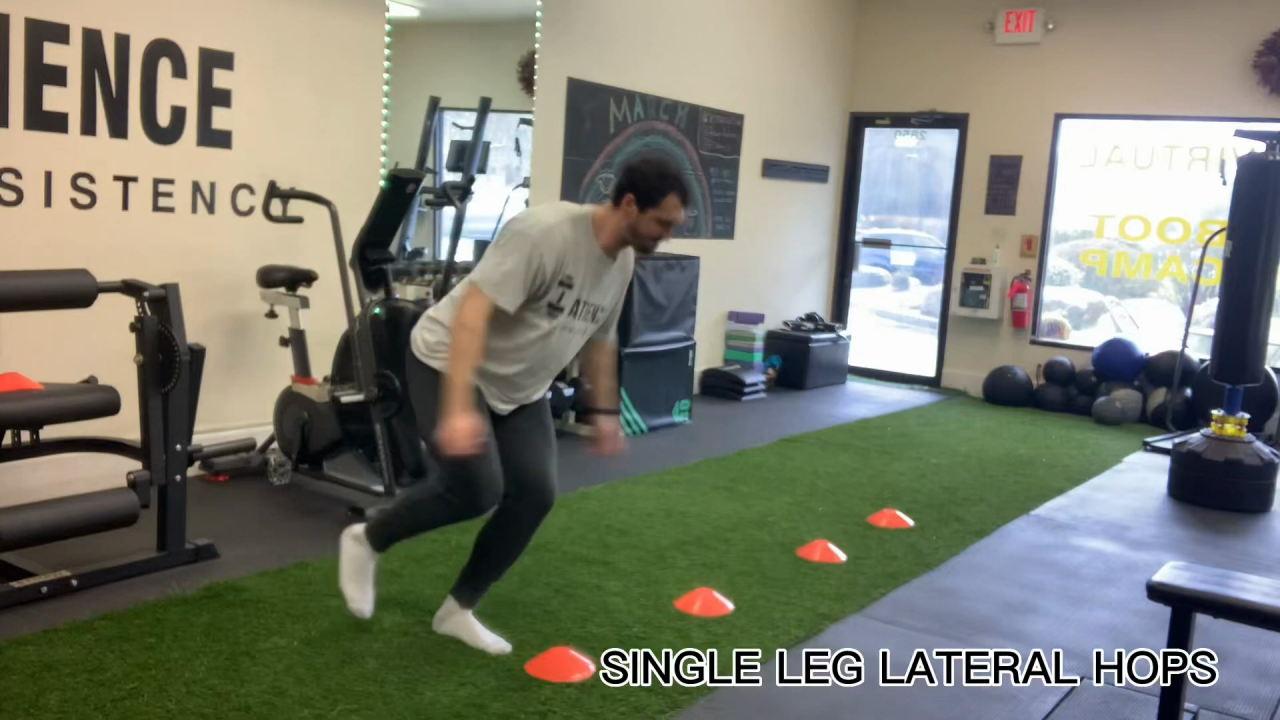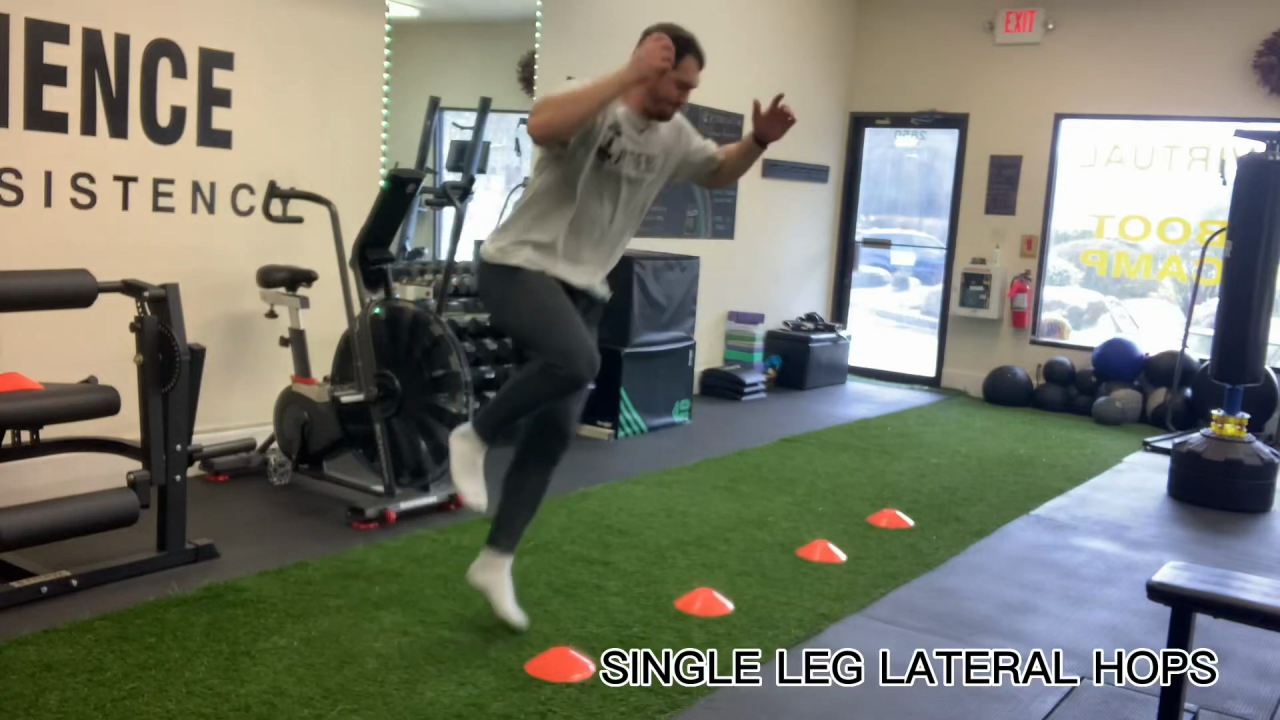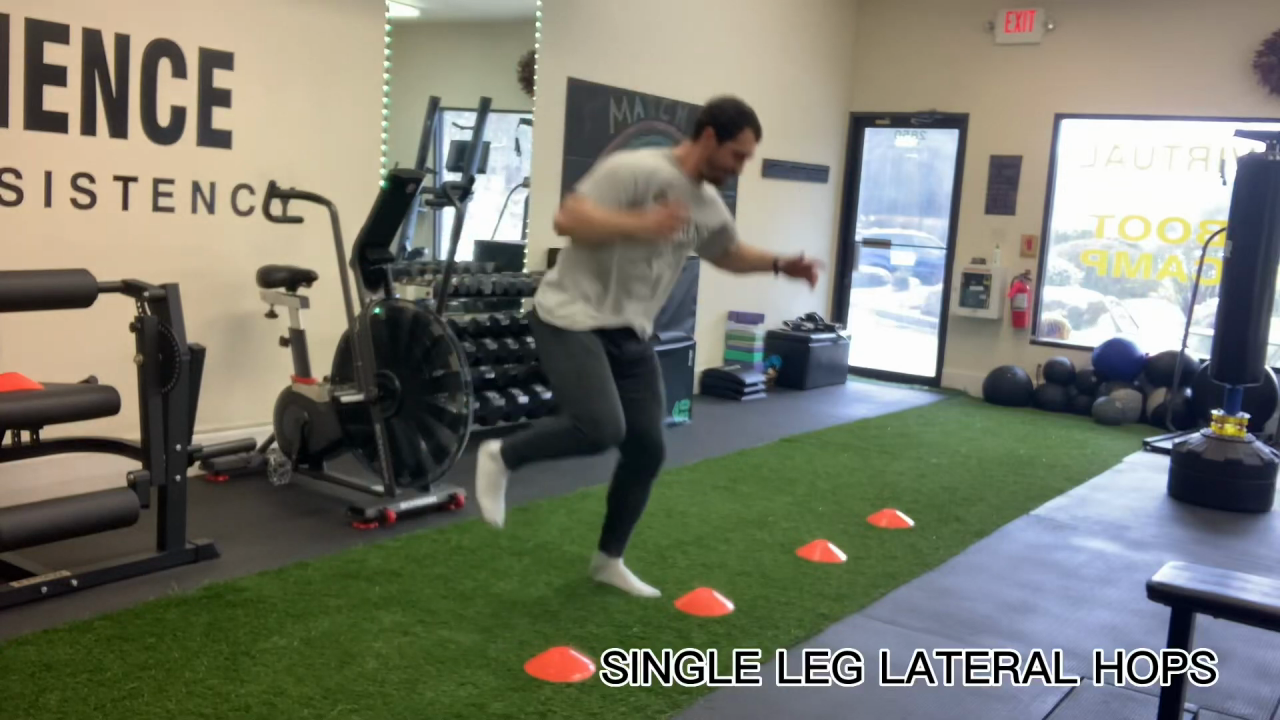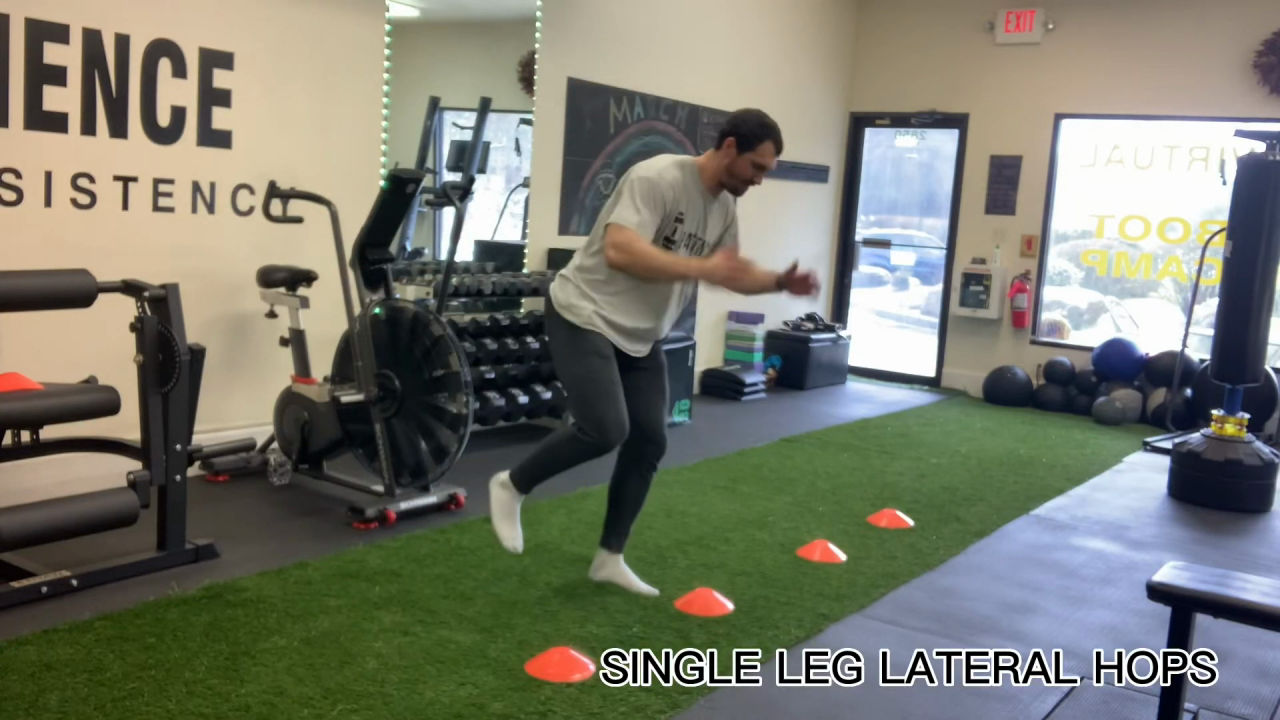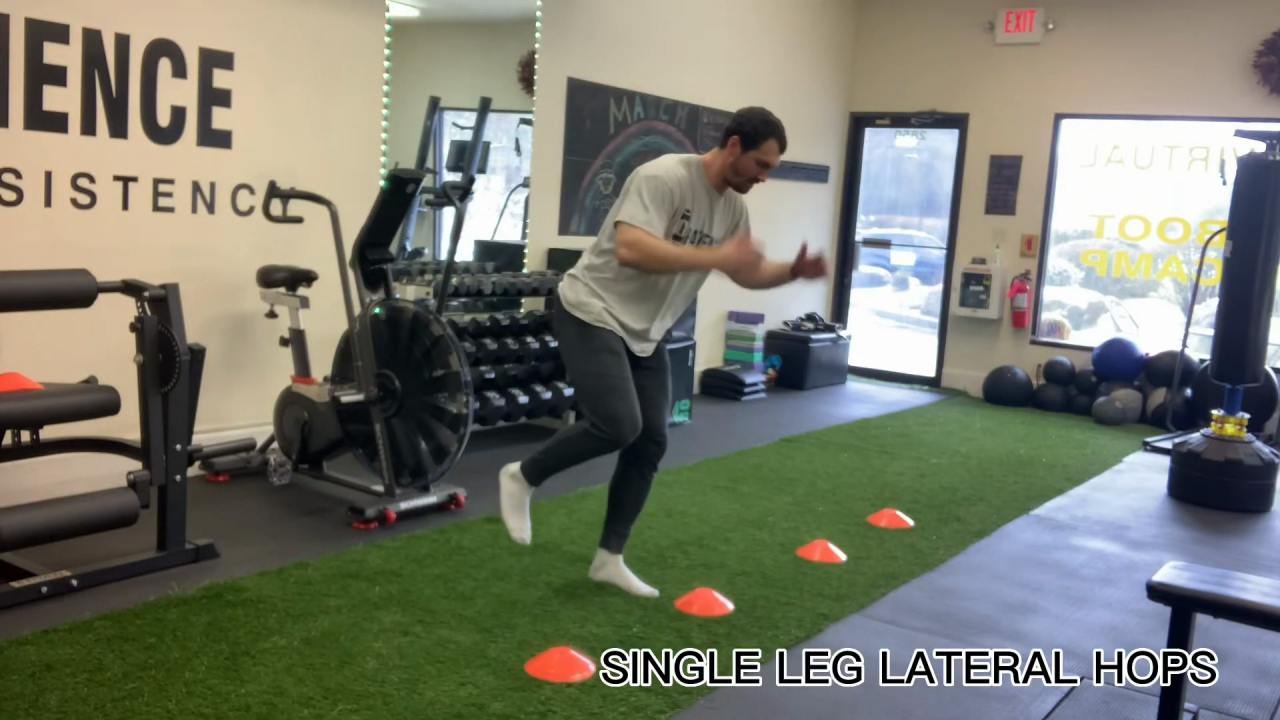
dt=0.3s
person 1, frame 1
left shoulder: (622, 262)
right shoulder: (545, 232)
left elbow: (602, 339)
right elbow: (474, 310)
left wrist: (604, 413)
right wrist: (458, 408)
left hip: (519, 387)
right hip: (445, 368)
left knee: (535, 495)
right knee: (478, 490)
left ankle: (458, 610)
right ankle: (366, 541)
person 1, frame 2
left shoulder: (674, 136)
right shoulder: (592, 104)
left elbow: (722, 169)
right elbow: (542, 126)
left wrist: (760, 139)
right wrist: (629, 77)
left hip: (578, 289)
right hip: (519, 268)
left knee: (555, 428)
right knee: (575, 364)
left ankle: (494, 564)
right ankle: (475, 435)
person 1, frame 3
left shoulder: (709, 201)
right shoulder: (634, 169)
left elbow: (727, 251)
right elbow: (569, 218)
left wrist: (778, 264)
right wrist: (641, 226)
left hip: (628, 333)
right hip: (571, 321)
left knee: (648, 451)
right knee: (600, 430)
left ankle: (609, 559)
right ankle: (501, 455)
person 1, frame 4
left shoulder: (725, 207)
right shoulder: (656, 178)
left elbow: (735, 270)
right elbow: (618, 249)
left wrist: (778, 282)
right wrist: (701, 269)
left hip: (639, 333)
right hip: (585, 316)
left knee: (649, 443)
right knee: (605, 430)
left ankle: (610, 558)
right ankle: (512, 485)
person 1, frame 5
left shoulder: (731, 206)
right shoulder: (664, 178)
left elbow: (749, 273)
right elbow: (630, 248)
left wrist: (793, 270)
right wrist: (713, 258)
left hip: (644, 332)
right hip: (592, 314)
left knee: (649, 442)
right knee: (619, 426)
left ankle: (608, 559)
right ankle: (522, 476)
